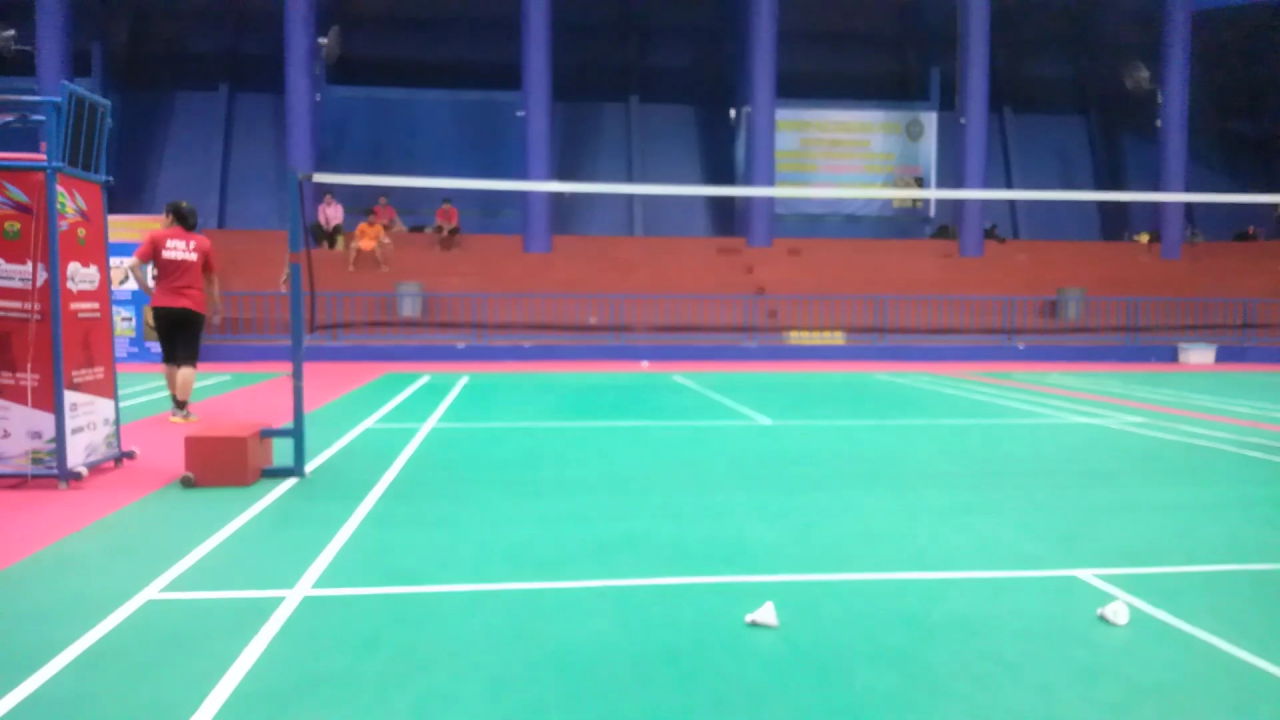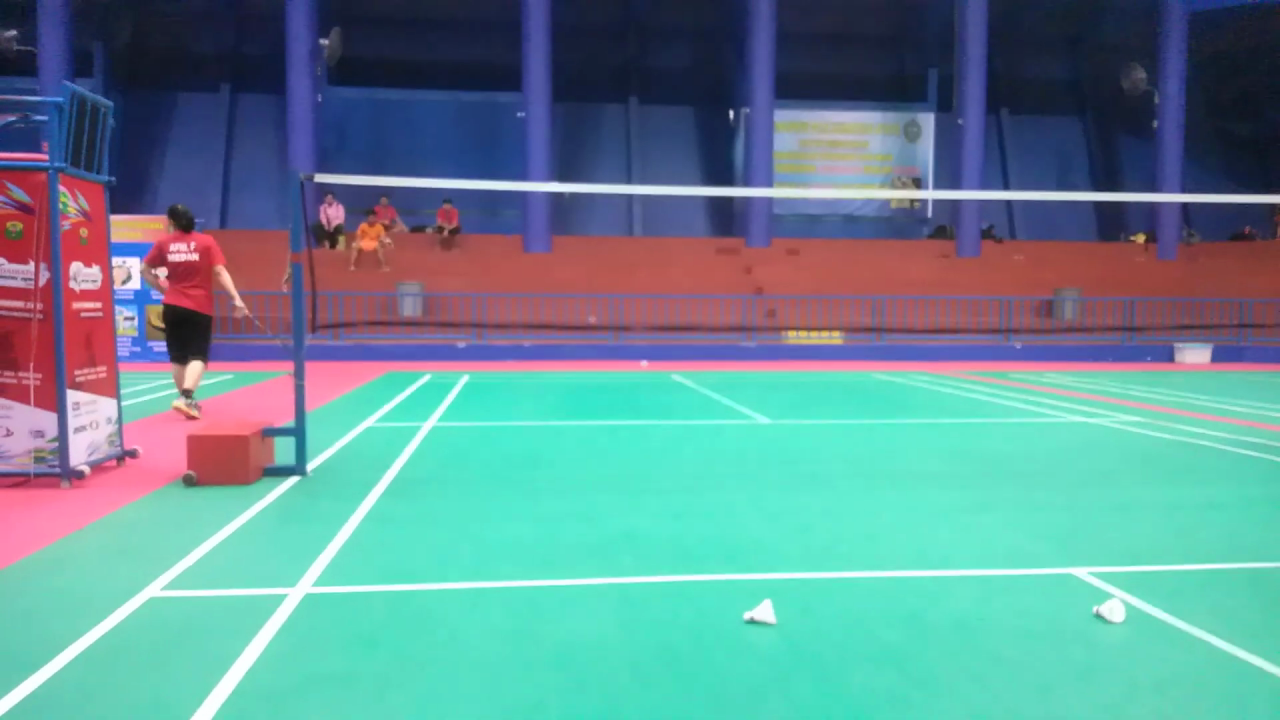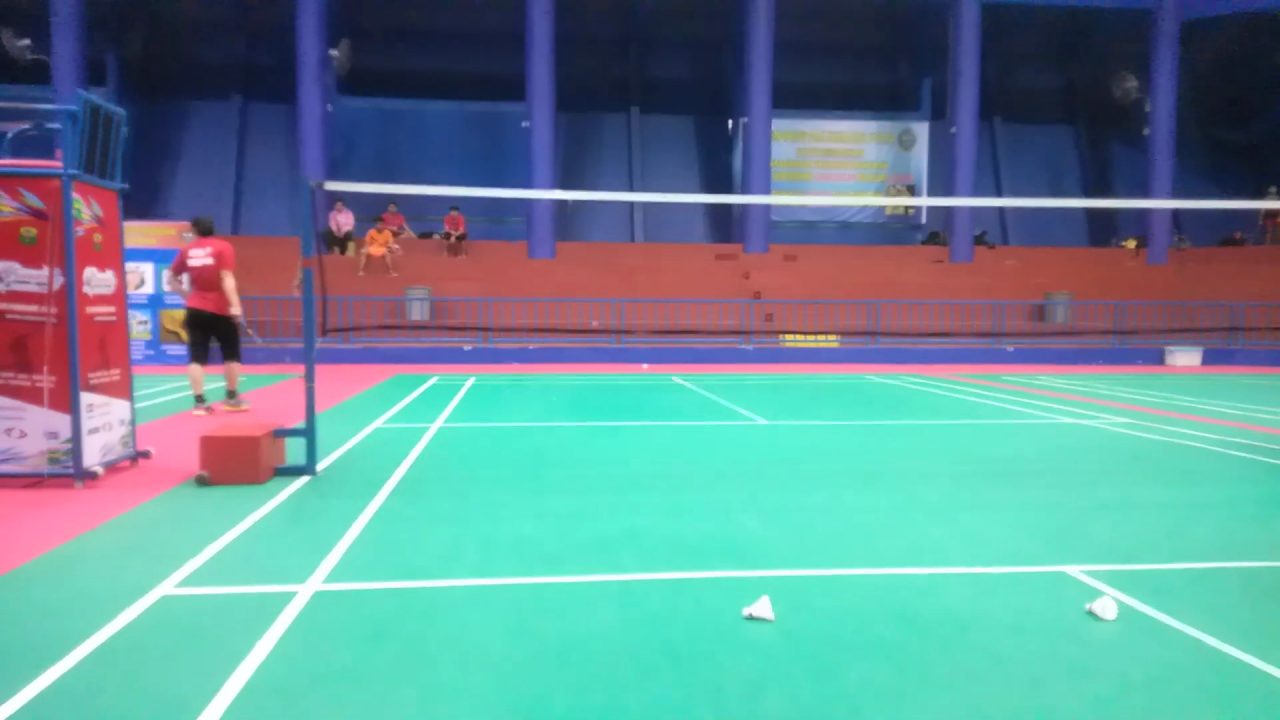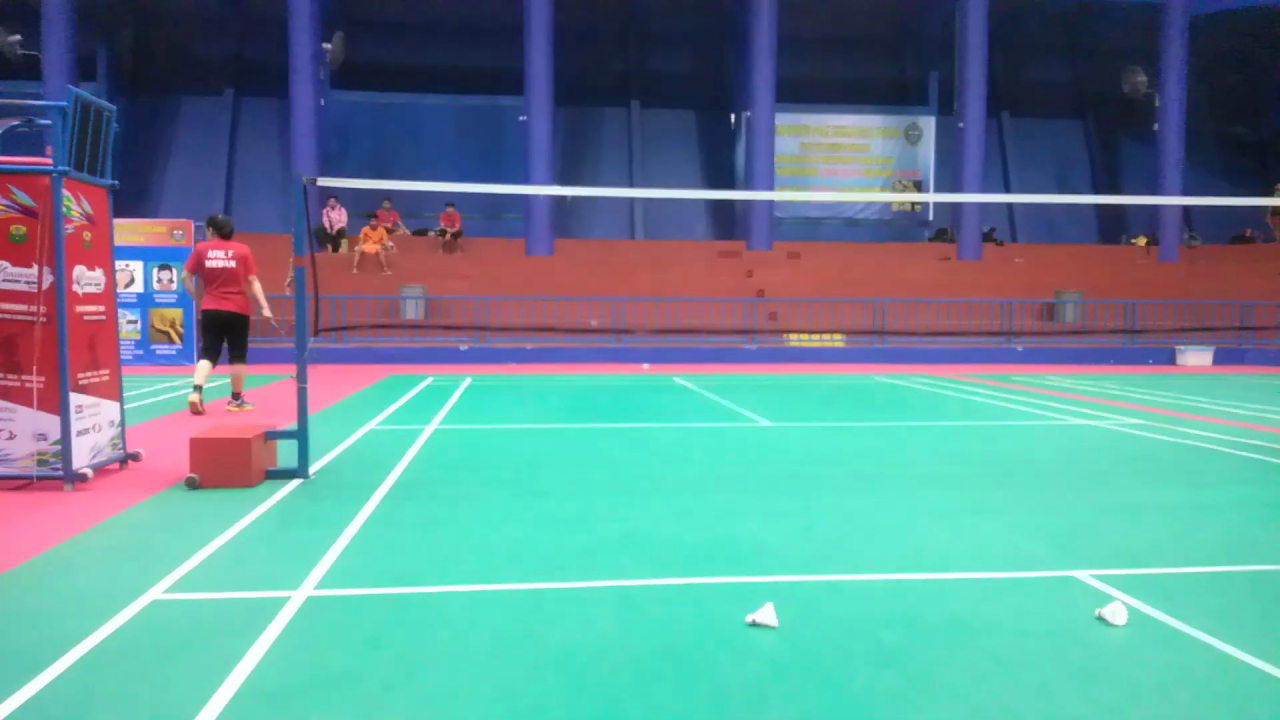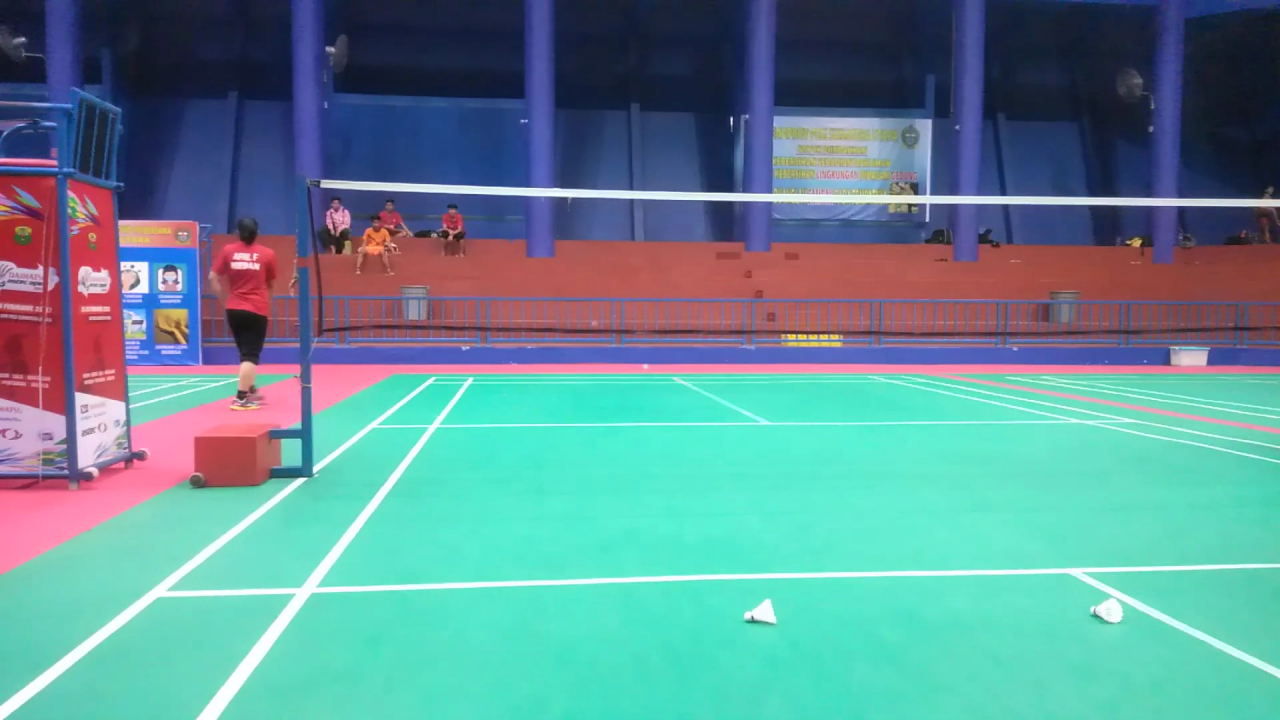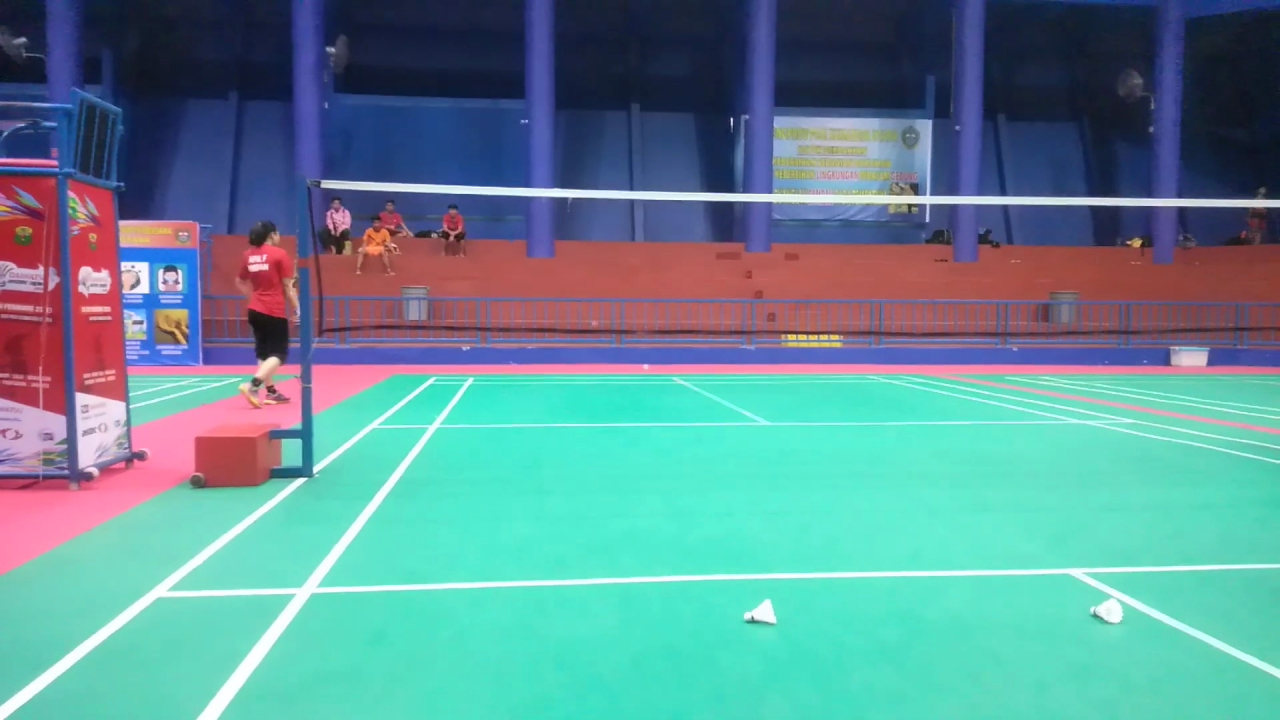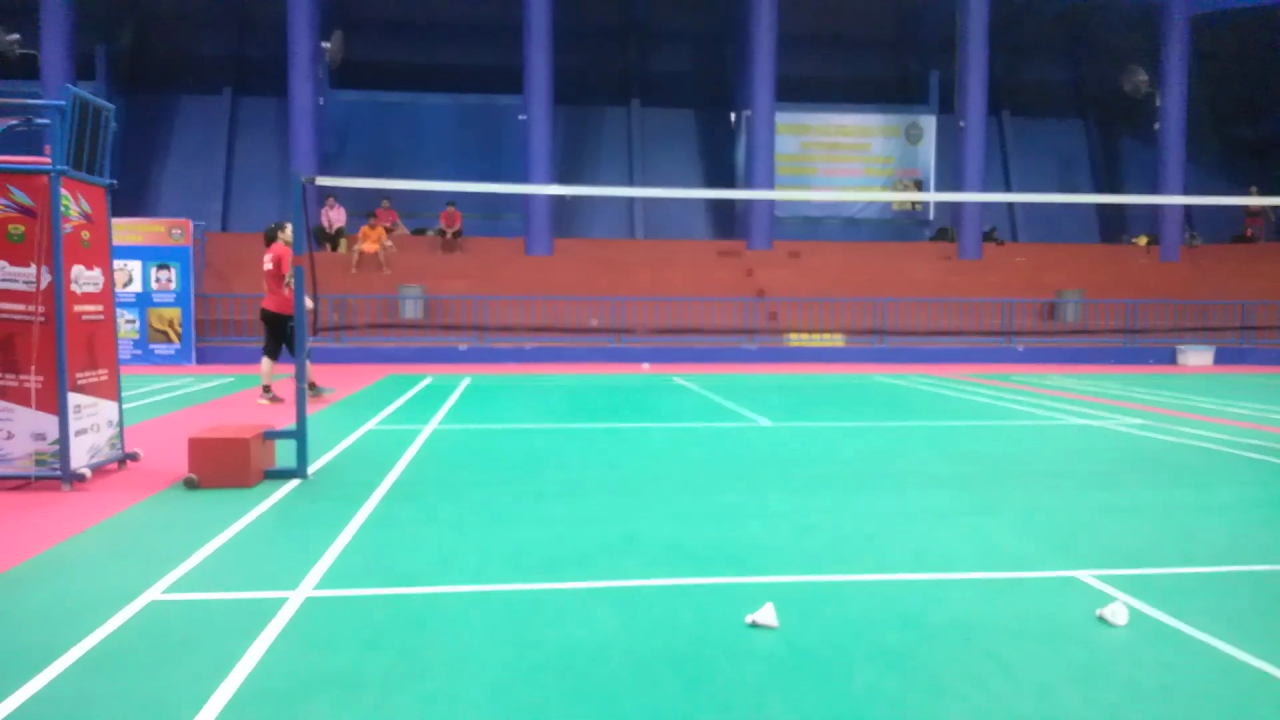
dt=0.4s
person 1, frame 1
left shoulder: (156, 238)
right shoulder: (203, 243)
left elbow: (134, 265)
right elbow: (211, 279)
left wrist: (149, 290)
right wrist: (216, 306)
left hip: (162, 306)
right hip: (192, 308)
left knee: (169, 357)
right knee: (187, 359)
left ankle: (177, 404)
right ankle: (181, 410)
person 1, frame 2
left shoulder: (164, 243)
right shoulder: (207, 242)
left elbow: (145, 271)
right elbow: (221, 273)
right wrist: (236, 299)
left hip: (172, 307)
right hip: (200, 307)
left knee: (178, 355)
right knee: (199, 357)
left ankle: (185, 398)
right ankle: (184, 397)
person 1, frame 3
left shoulder: (187, 250)
right shoulder: (223, 247)
left elbow: (172, 278)
right elbow: (226, 277)
right wrist: (234, 304)
left hip: (195, 309)
right hip: (220, 309)
left knee: (197, 356)
right knee: (231, 354)
left ankle: (199, 402)
right ankle: (232, 398)
person 1, frame 4
left shoulder: (201, 249)
right shoulder: (242, 250)
left elbow: (186, 278)
right elbow: (253, 282)
left wrist: (200, 299)
right wrist: (264, 307)
left hip: (210, 310)
right hip: (237, 311)
left knee: (207, 355)
right knee: (237, 356)
left ankle: (196, 391)
right ankle: (236, 399)
person 1, frame 5
left shoulder: (228, 251)
right shoulder: (267, 254)
left elbow: (213, 278)
right elbow: (270, 284)
left wrist: (226, 298)
left hip: (234, 309)
right hip: (257, 311)
left knee: (246, 352)
right knee: (251, 354)
left ankle: (250, 391)
right ankle: (241, 398)
person 1, frame 6
left shoulder: (249, 255)
right shoulder: (279, 254)
left elbow: (240, 282)
right elbow: (289, 284)
right wrist: (296, 308)
left hip: (255, 310)
right hip: (274, 311)
left knee: (263, 351)
right knee: (279, 353)
left ankle: (270, 392)
right ankle: (252, 384)
person 1, frame 7
left shoulder: (269, 252)
right shoulder: (284, 251)
right elbow: (290, 277)
right wrist: (304, 298)
left hip: (268, 308)
right hip: (285, 310)
left knee: (270, 350)
right knee: (299, 350)
left ankle: (266, 392)
right ankle: (312, 388)
